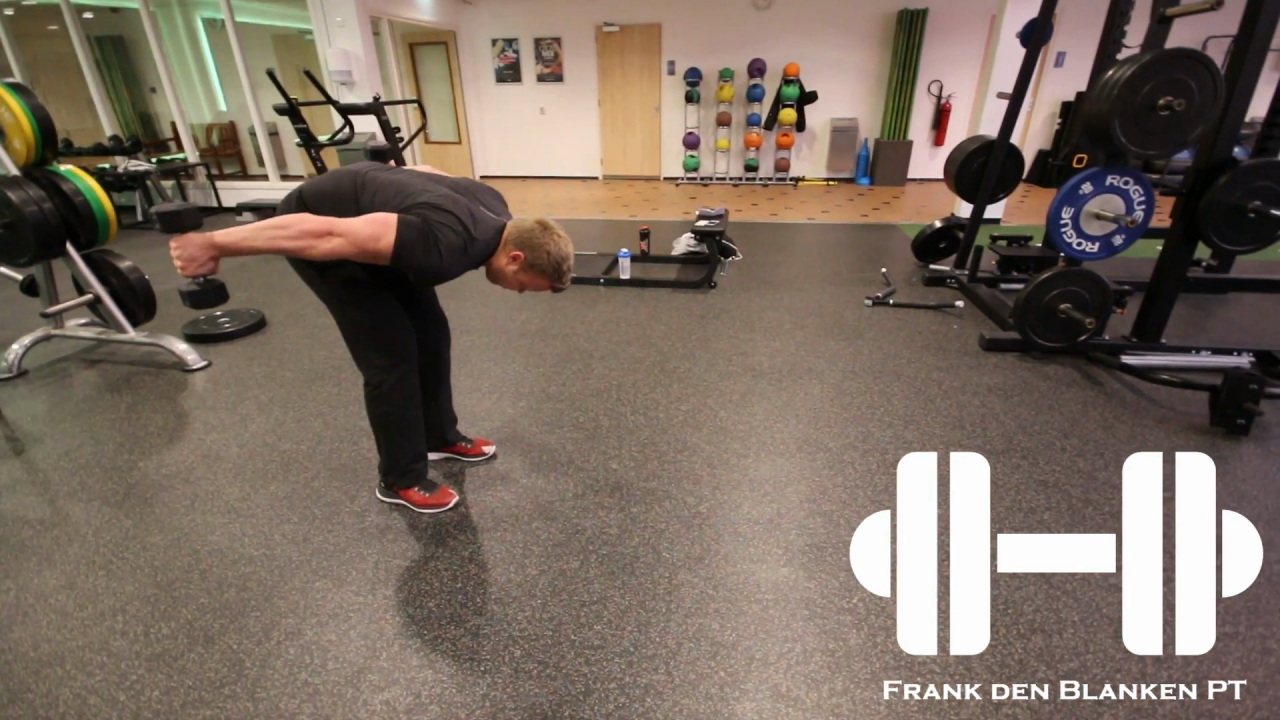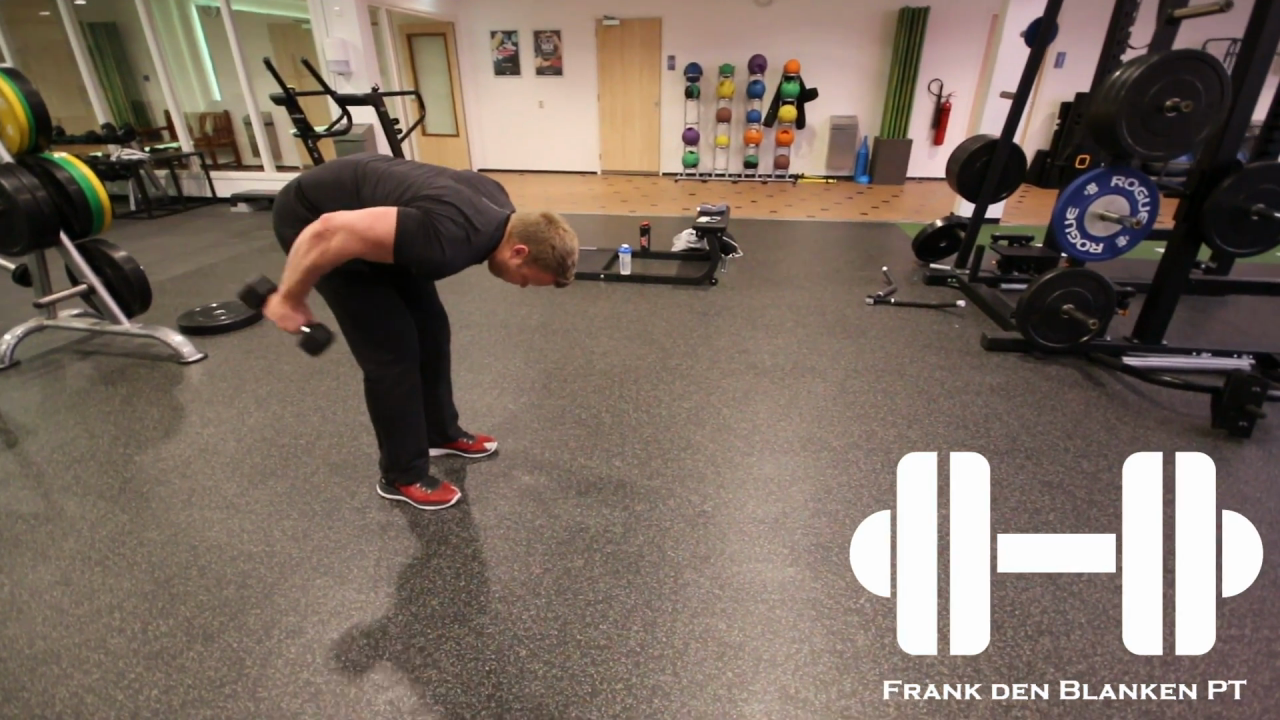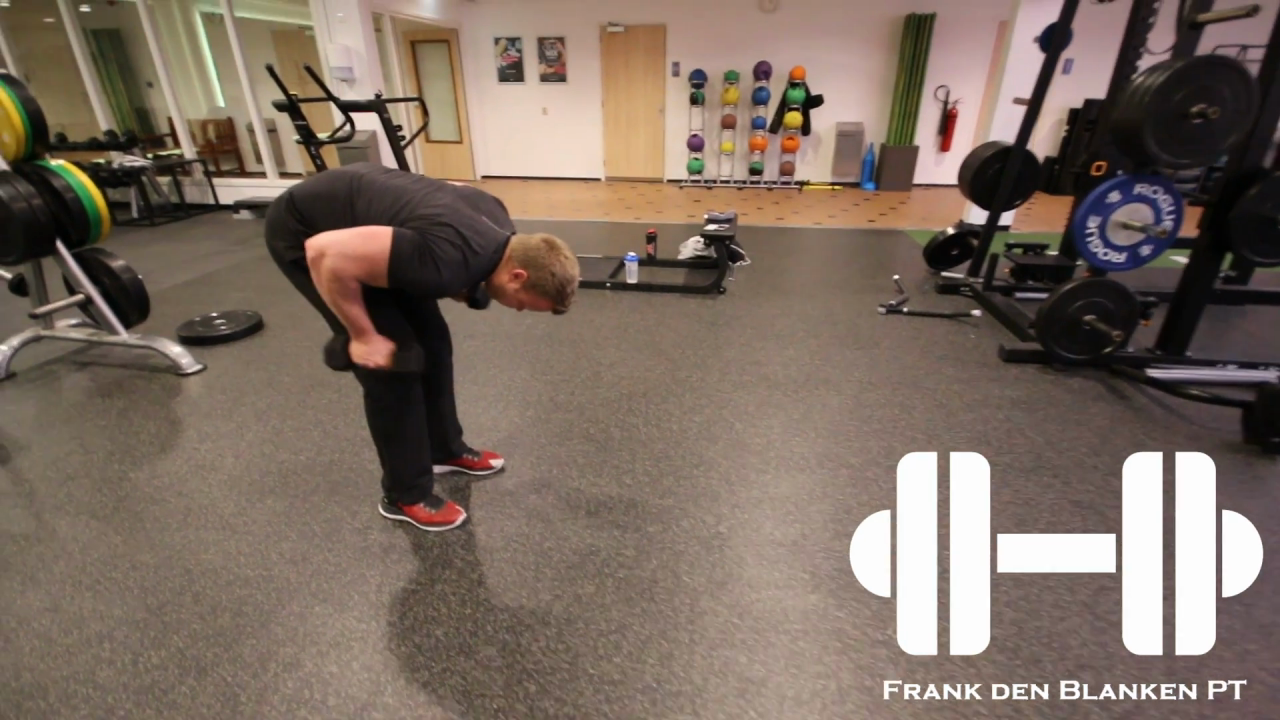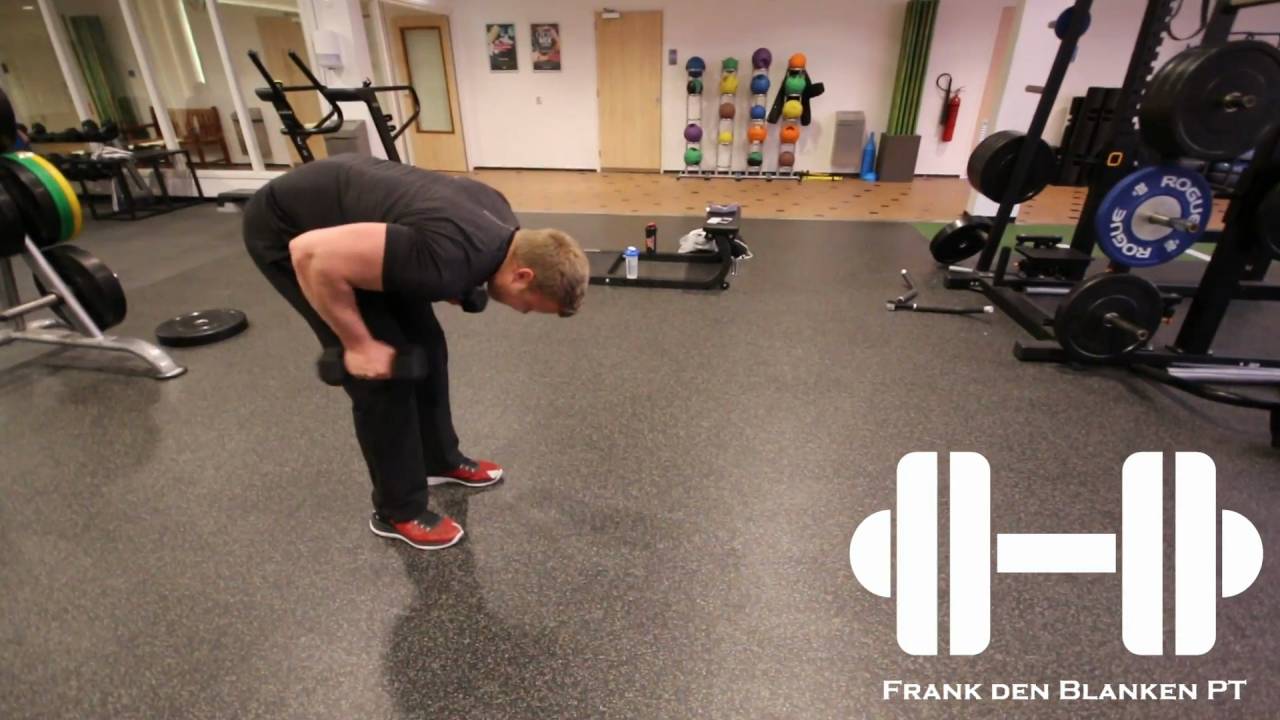
dt=0.5s
person 1, frame 1
left shoulder: (494, 212)
right shoulder: (445, 247)
left elbow: (433, 171)
right elbow: (324, 234)
left wrist: (391, 170)
right wrist: (213, 246)
left hip: (360, 204)
right hip: (315, 222)
left knee: (430, 332)
right knee: (392, 353)
left ankle: (439, 437)
right ankle: (401, 480)
person 1, frame 2
left shoulder: (499, 209)
right shoulder: (448, 241)
right elbow: (332, 231)
right wrist: (290, 300)
left hip: (361, 197)
right hip: (309, 215)
left knee: (430, 327)
right knee: (393, 347)
left ankle: (441, 434)
right ankle: (402, 477)
person 1, frame 3
left shoulder: (497, 225)
right shoulder: (446, 262)
left elbow: (452, 188)
right elbow: (325, 252)
right wrist: (364, 337)
left hip: (352, 206)
right hip: (303, 230)
left knee: (430, 340)
right knee: (395, 358)
left ankle: (445, 449)
right ankle: (406, 495)
person 1, frame 4
left shoulder: (499, 222)
right shoulder: (446, 262)
right elbow: (312, 253)
right wrist: (359, 345)
right hip: (285, 228)
left knee: (423, 346)
right knee: (385, 371)
left ankle: (440, 461)
